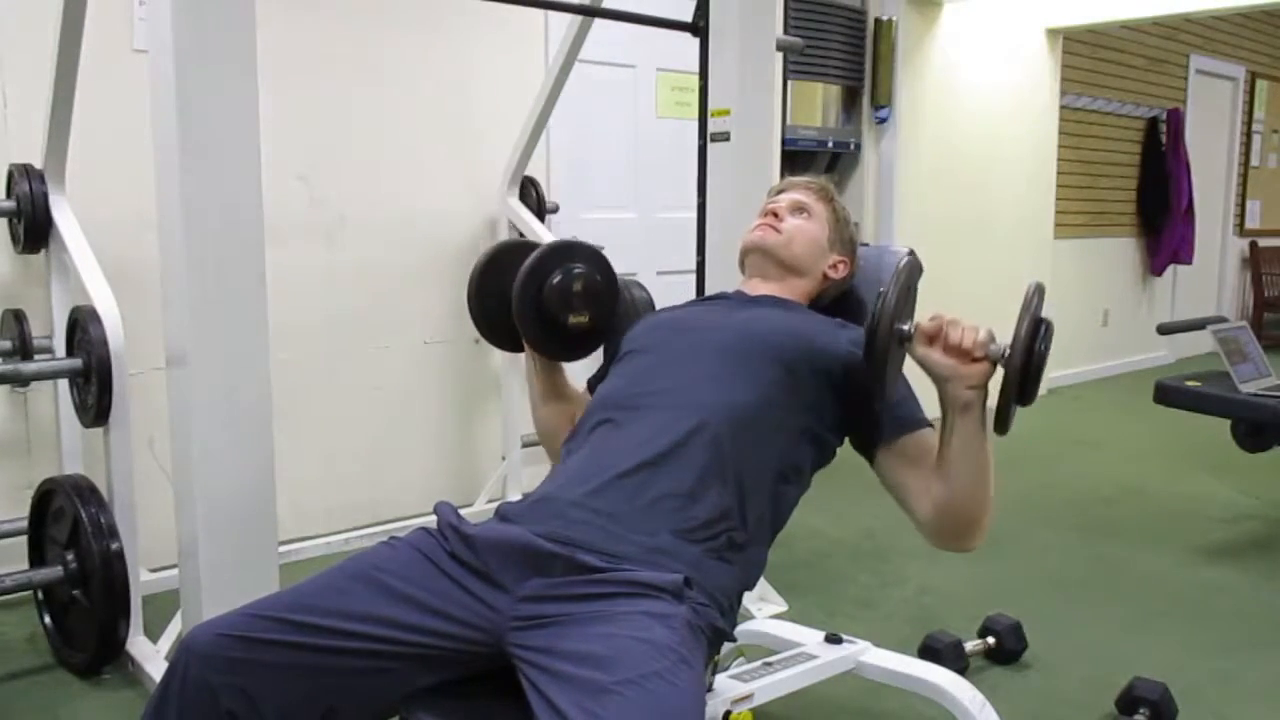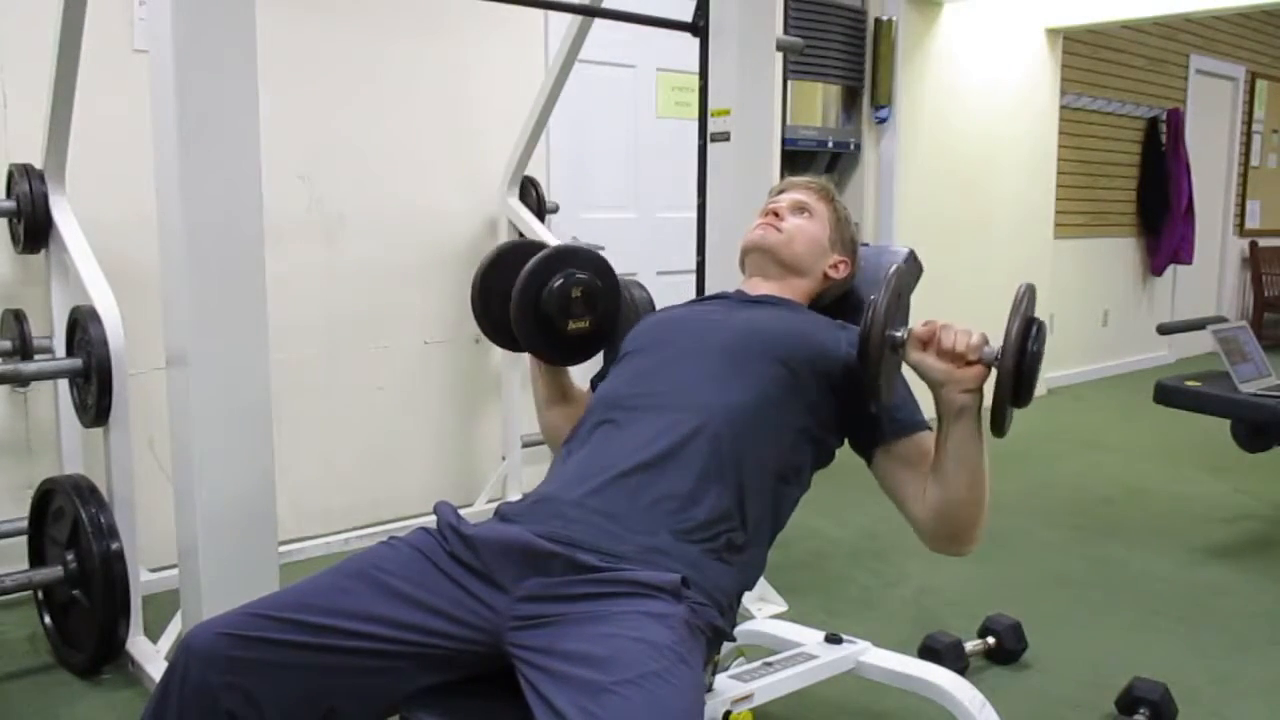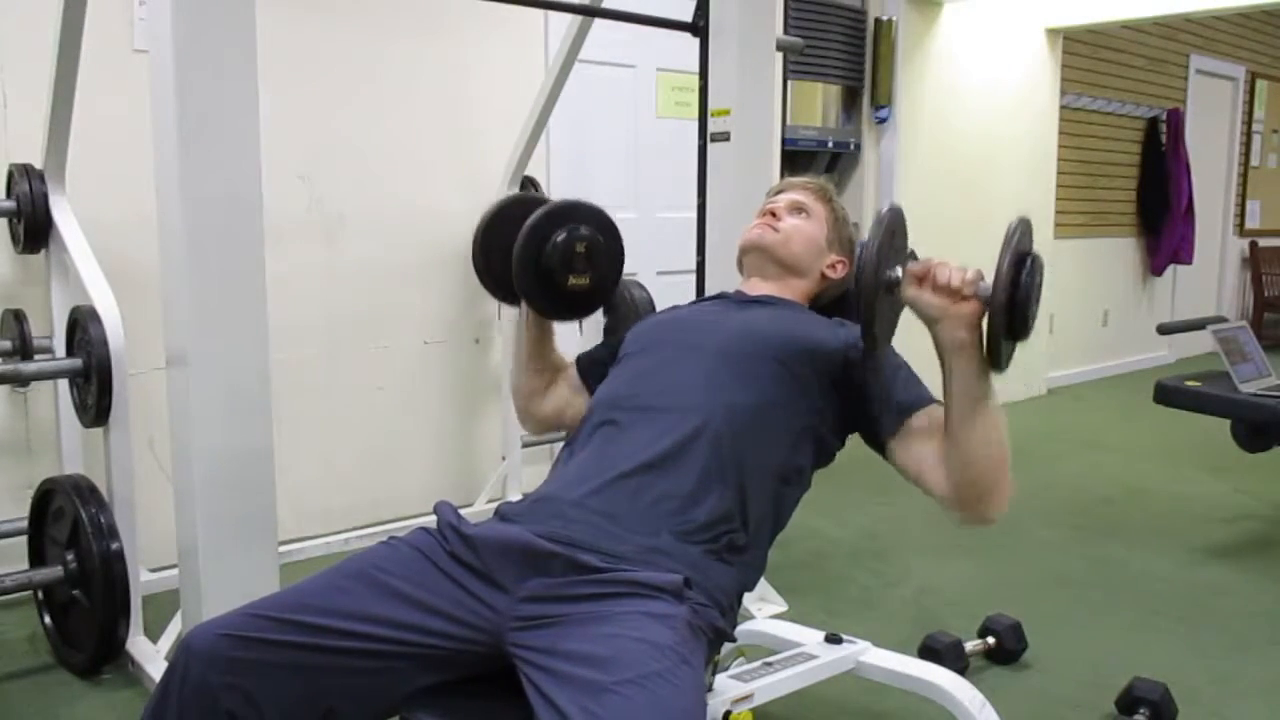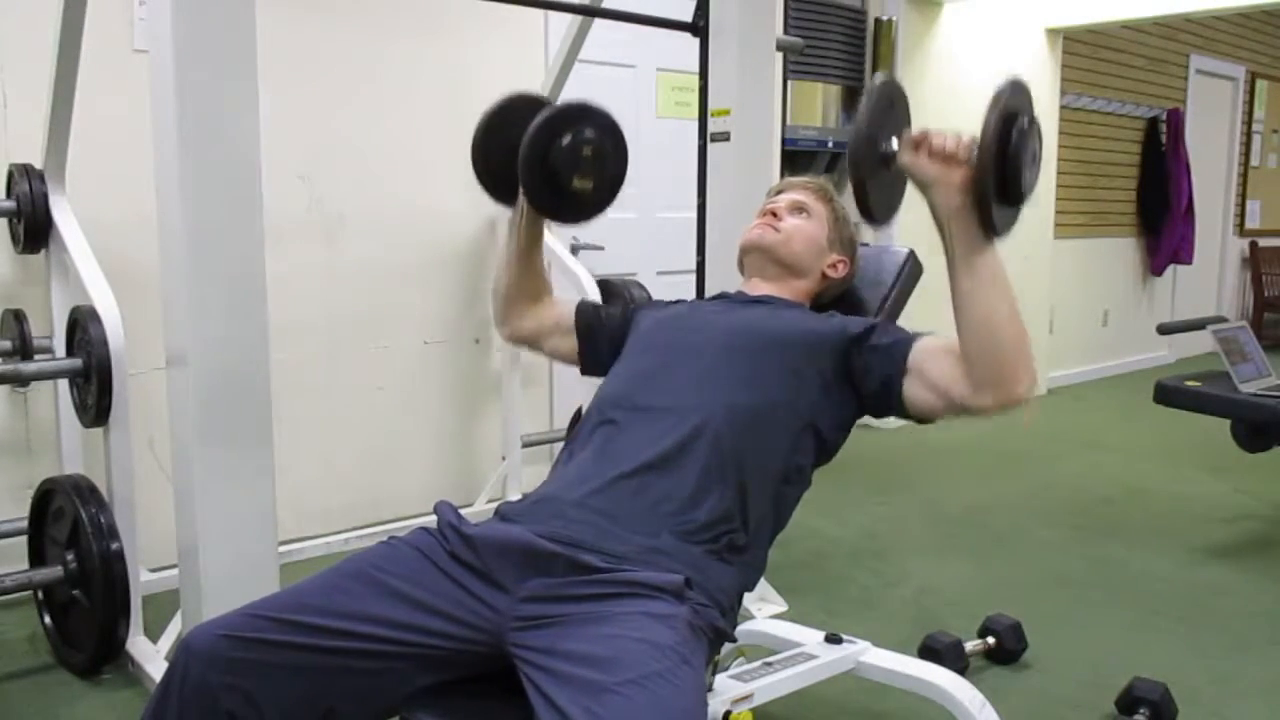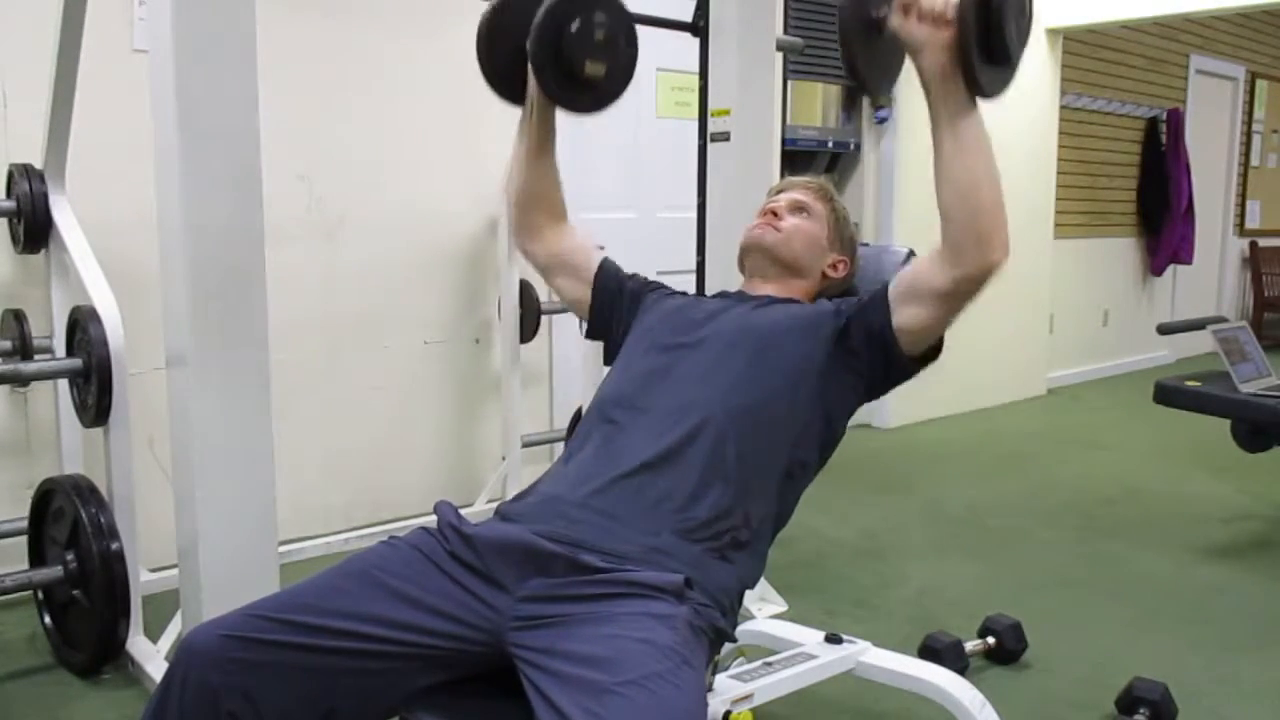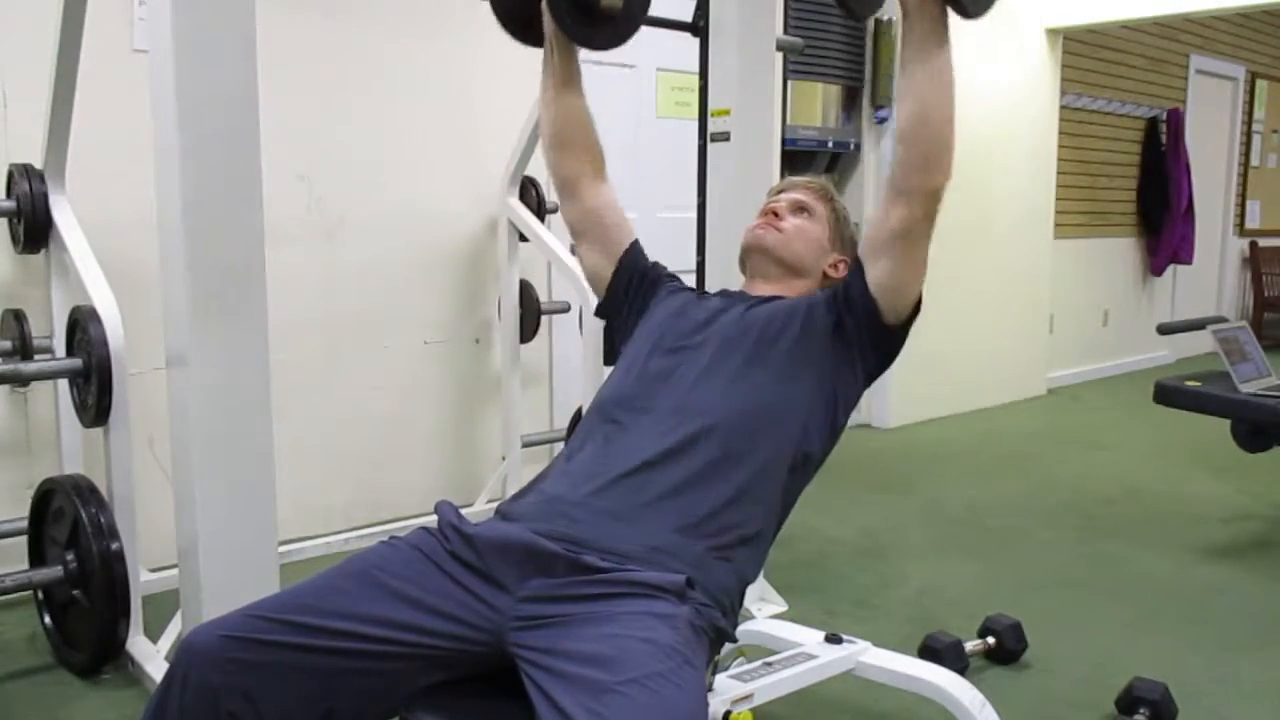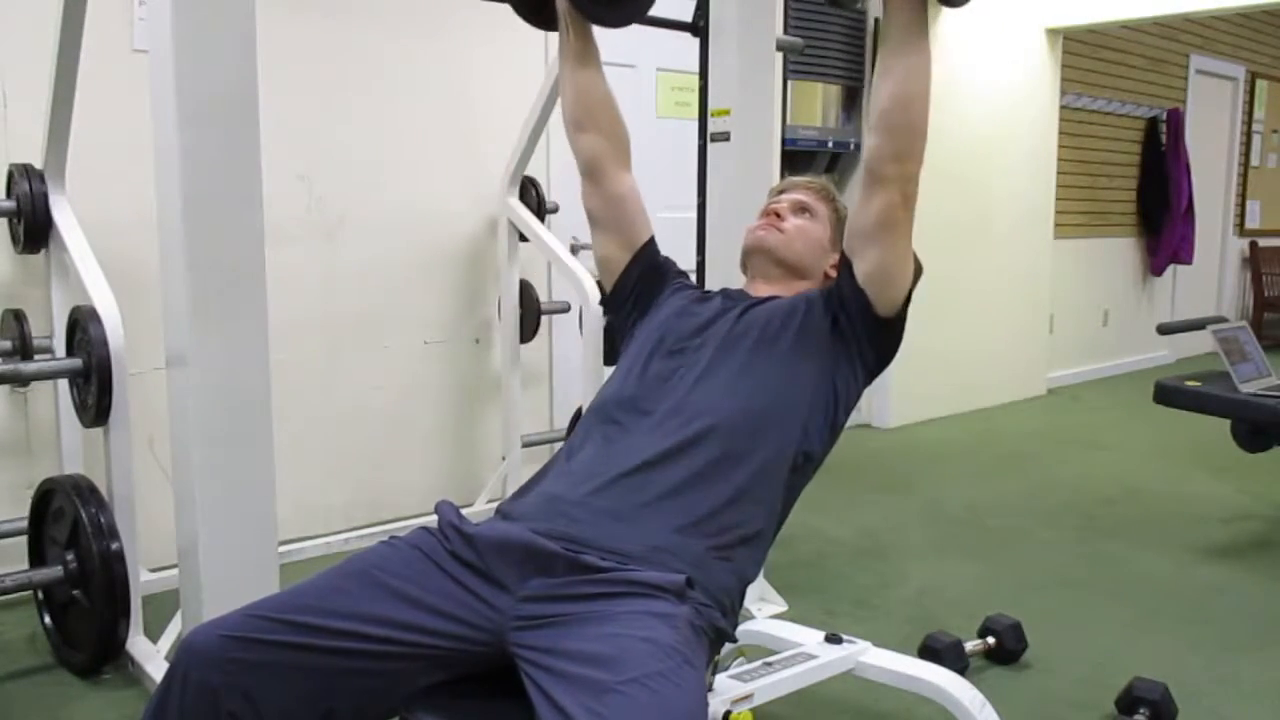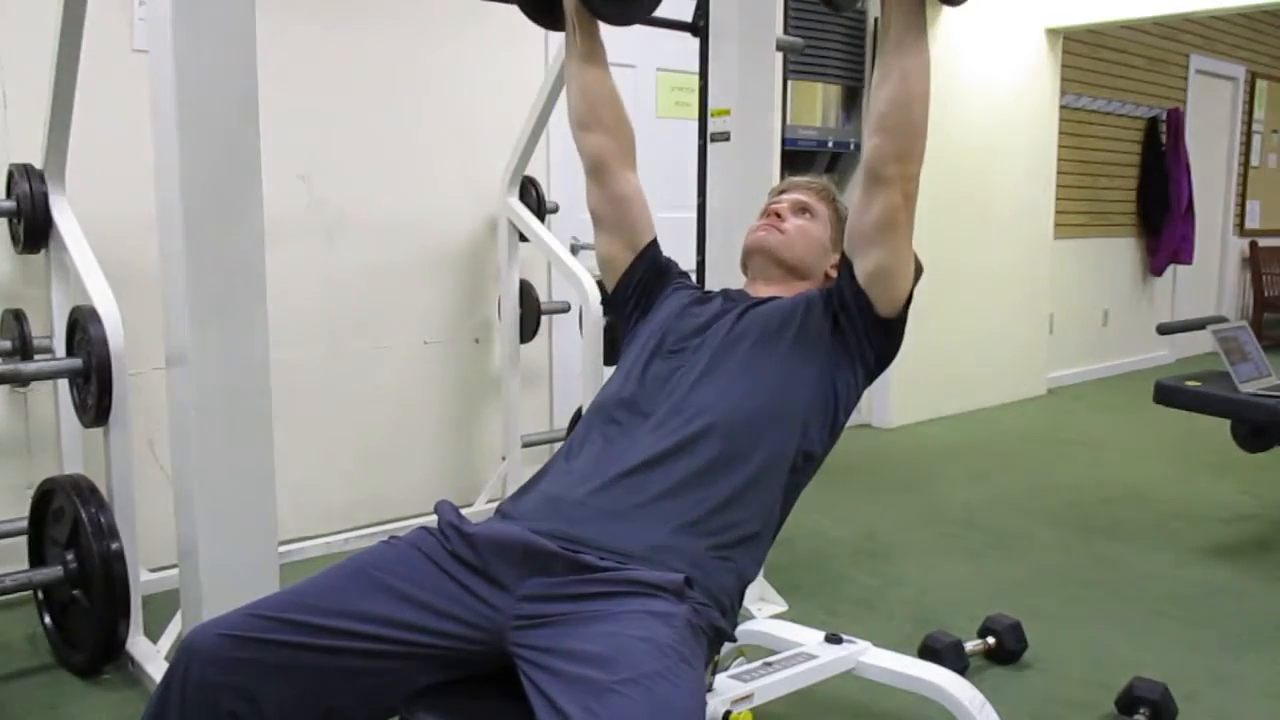
dt=0.2s
person 1, frame 1
left shoulder: (841, 351)
right shoulder: (659, 323)
left elbow: (954, 523)
left wrist: (963, 397)
right wrist: (540, 341)
left hip: (646, 594)
right hip: (494, 551)
person 1, frame 2
left shoulder: (841, 351)
right shoulder: (663, 322)
left elbow: (948, 528)
left wrist: (958, 400)
left hip: (646, 594)
right hip: (498, 549)
person 1, frame 3
left shoulder: (841, 349)
right shoulder: (661, 323)
left elbow: (976, 498)
right elbow: (541, 407)
left wrist: (960, 347)
right wrist: (537, 300)
left hip: (646, 595)
right hip: (496, 550)
person 1, frame 4
left shoulder: (839, 342)
right shoulder: (660, 318)
left elbow: (998, 386)
right elbow: (522, 320)
left wrist: (958, 211)
right wrist: (531, 202)
left hip: (644, 594)
right hip: (496, 552)
person 1, frame 5
left shoulder: (837, 338)
right shoulder: (662, 312)
left elbow: (973, 260)
right elbow: (538, 236)
left wrist: (944, 80)
right wrist: (541, 99)
left hip: (641, 595)
right hip: (492, 552)
person 1, frame 6
left shoulder: (835, 333)
right shoulder: (662, 304)
left elbow: (917, 194)
right elbow: (579, 185)
left hip: (643, 595)
right hip: (497, 549)
person 1, frame 7
left shoulder: (835, 334)
right shoulder: (665, 303)
left elbow: (890, 177)
right elbow: (600, 160)
left hip: (645, 594)
right hip: (496, 548)
person 1, frame 8
left shoulder: (836, 332)
right shoulder: (667, 302)
left elbow: (890, 176)
right elbow: (607, 159)
left hip: (644, 595)
right hip: (498, 549)
